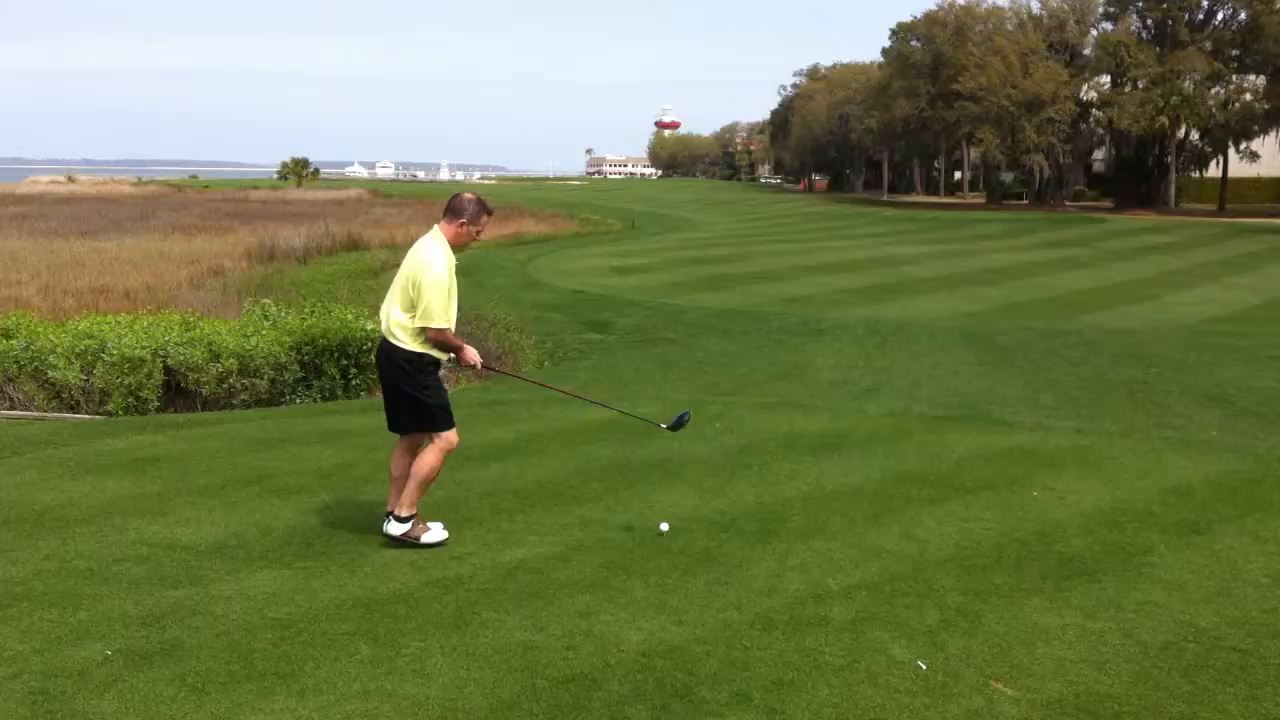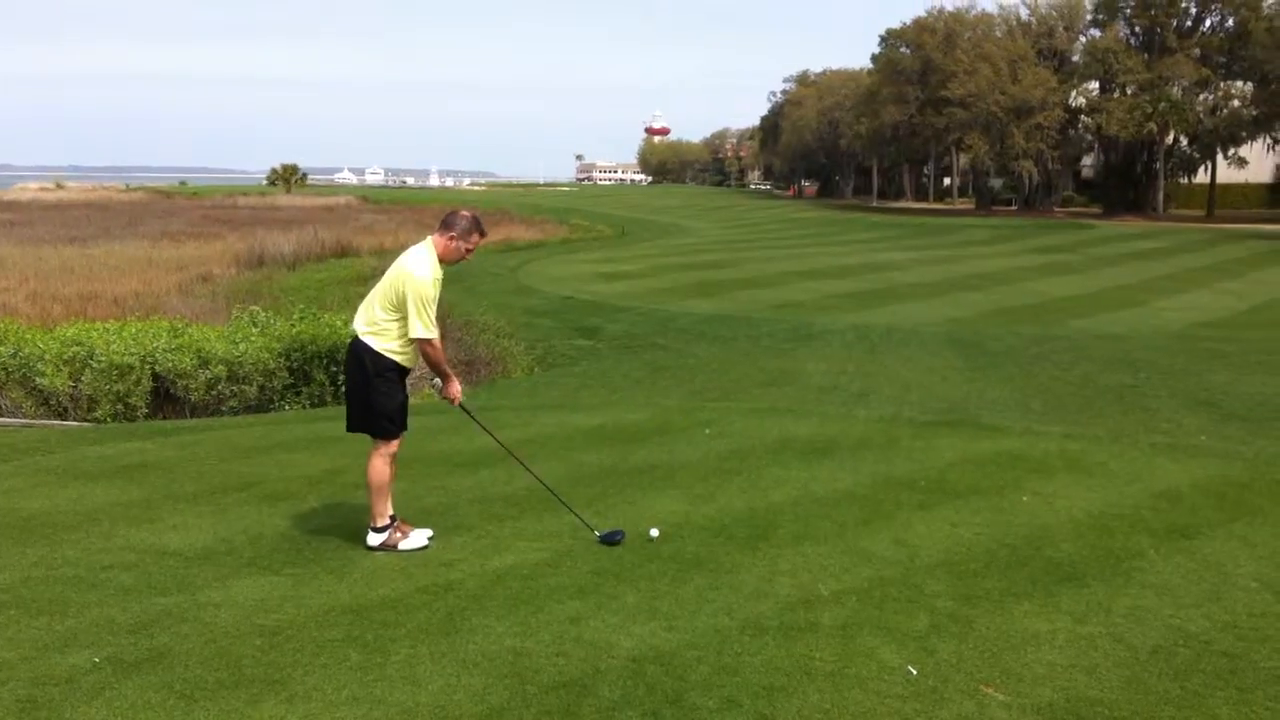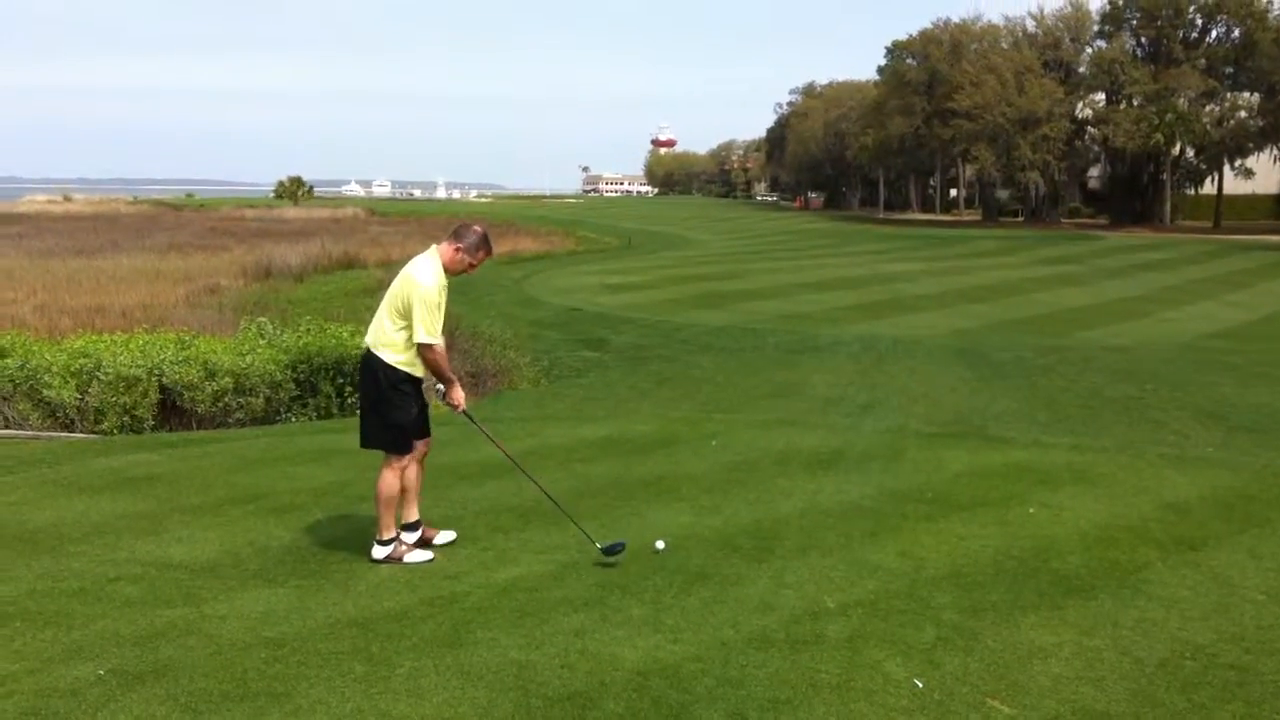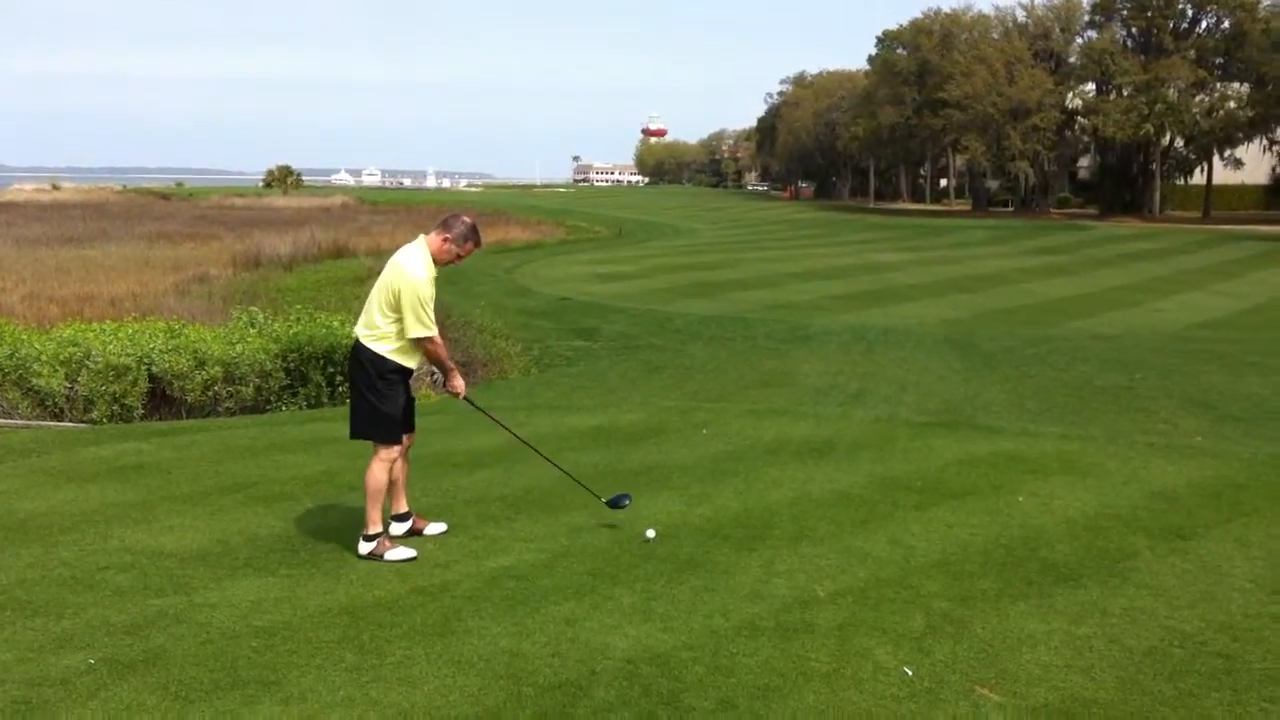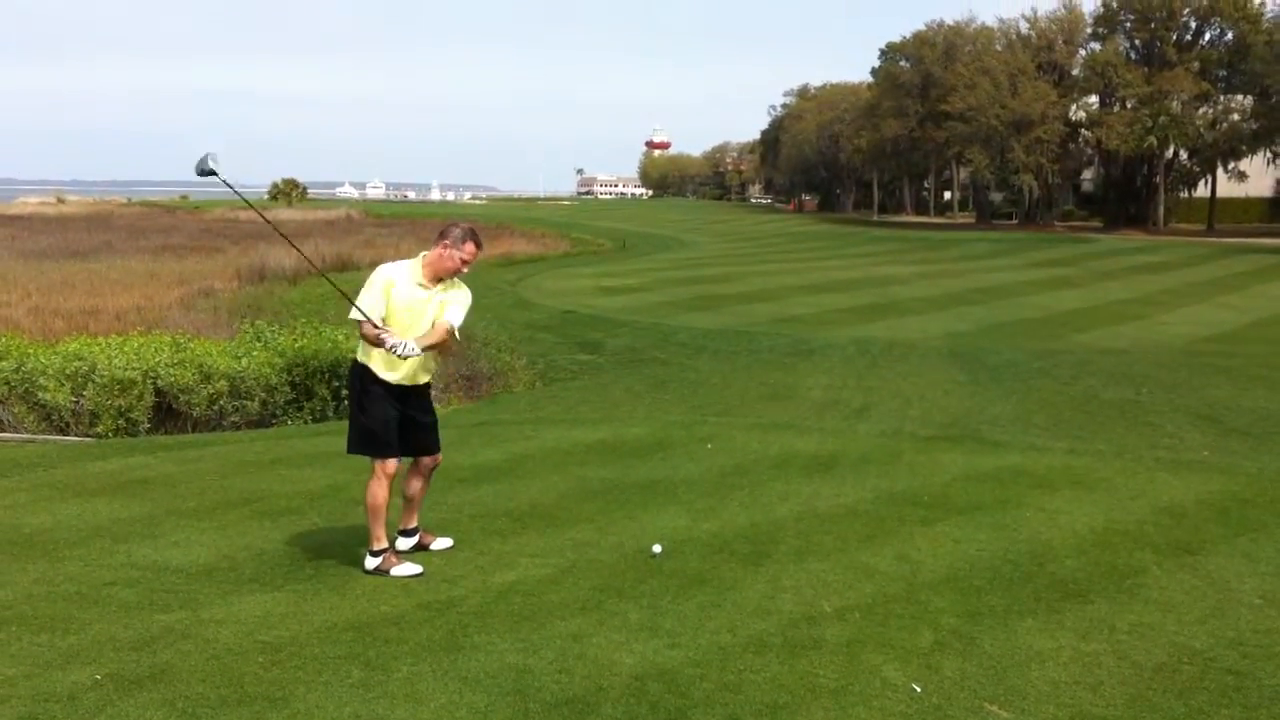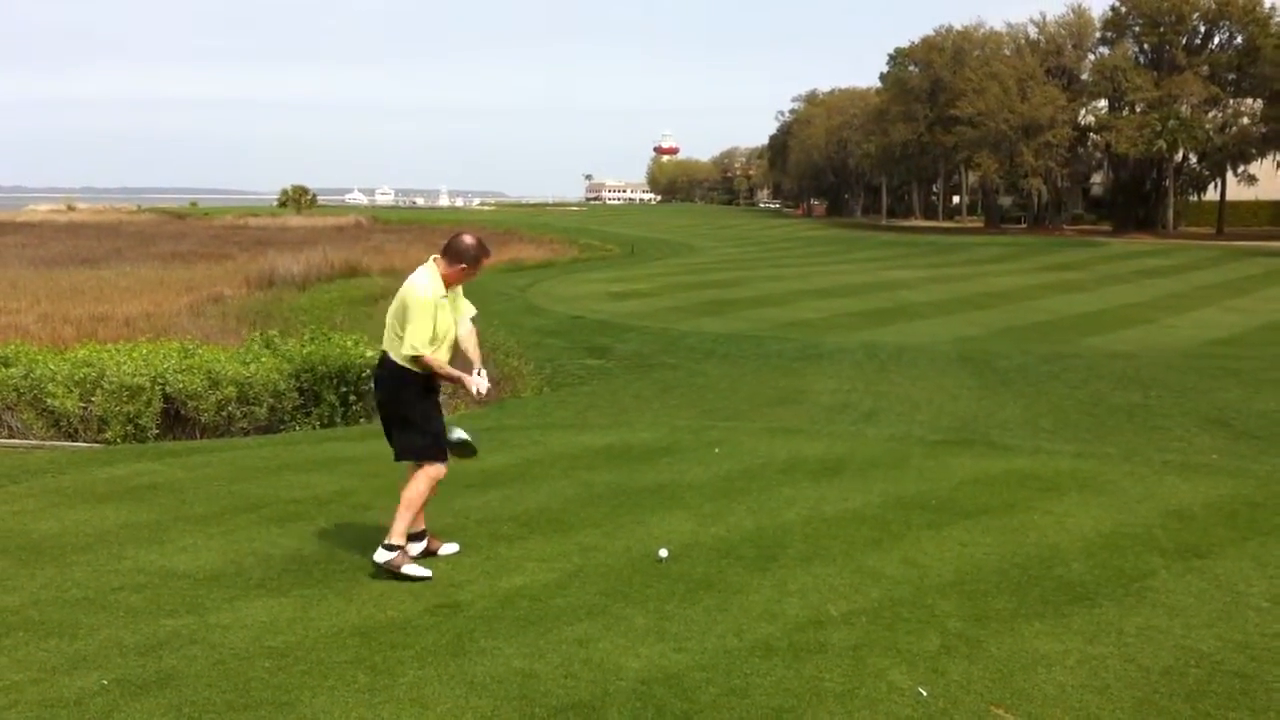
dt=0.7s
person 1, frame 1
left shoulder: (430, 245)
right shoulder: (436, 264)
right elbow: (435, 332)
left wrist: (455, 348)
right wrist: (462, 349)
left hip: (403, 353)
right hip: (410, 359)
left knee: (412, 438)
right knee: (444, 439)
left ankle: (397, 514)
right ankle: (403, 519)
person 1, frame 2
left shoulder: (425, 256)
right shoulder: (422, 273)
left elbow: (427, 332)
right elbow: (426, 341)
left wrist: (443, 374)
right wrist: (449, 379)
left hip: (386, 357)
right hip: (375, 359)
left knee: (391, 443)
right knee: (385, 446)
left ankle: (387, 519)
right ankle: (379, 530)
person 1, frame 3
left shoulder: (433, 269)
right shoulder: (426, 280)
left elbow: (433, 334)
right elbow: (427, 347)
left wrist: (448, 379)
right wrist: (451, 384)
left hip: (402, 371)
right hip: (388, 372)
left knee: (418, 448)
right knee: (397, 459)
left ankle: (411, 528)
right ankle: (385, 542)
person 1, frame 4
left shoulder: (416, 254)
right shoulder: (416, 273)
left elbow: (425, 328)
right elbow: (427, 338)
left wrist: (443, 368)
right wrist: (451, 373)
left hip: (389, 361)
right hip: (377, 363)
left knee: (403, 441)
right knee: (386, 450)
left ankle: (401, 518)
right ankle: (371, 537)
person 1, frame 5
left shoulder: (459, 294)
right shoulder: (389, 274)
left elbow: (445, 331)
right elbow: (365, 327)
left wrist: (416, 345)
right wrist: (387, 339)
left hip: (415, 386)
right hip: (374, 381)
left knee: (428, 459)
right knee: (386, 466)
left ankle: (409, 533)
right ankle: (378, 552)
person 1, frame 6
left shoulder: (448, 283)
right shoulder: (422, 293)
left elbow: (463, 325)
right elbow: (422, 357)
left wrist: (478, 367)
right wrist: (462, 379)
left hip: (420, 382)
right hip: (404, 383)
left knee: (431, 458)
right knee: (433, 466)
left ankle: (417, 537)
right ankle: (391, 548)
